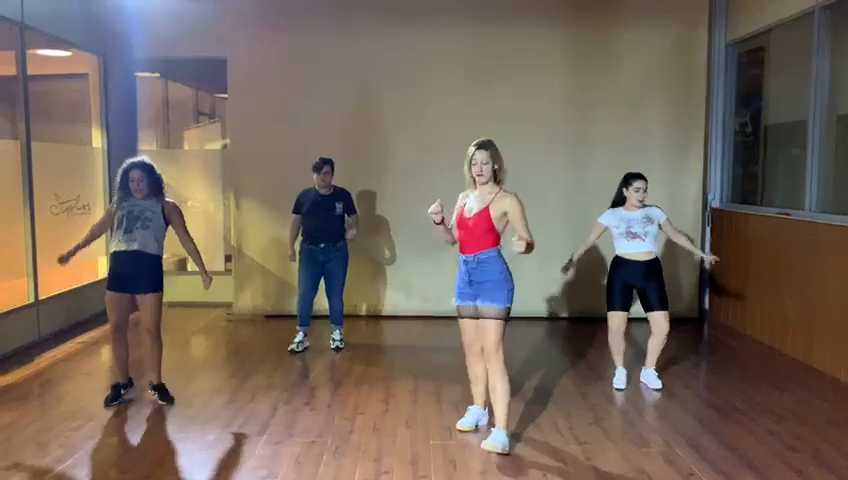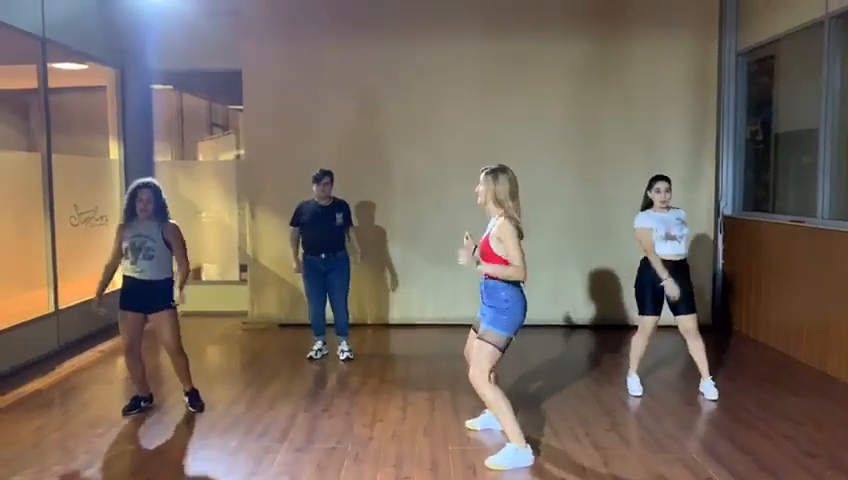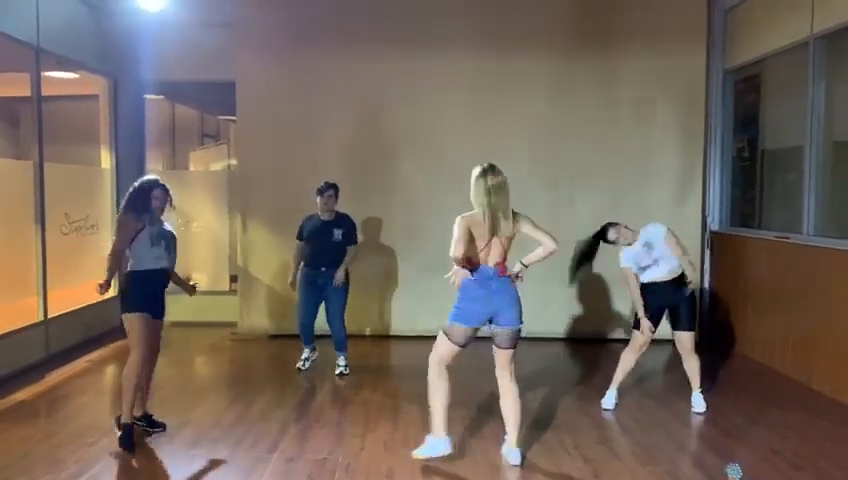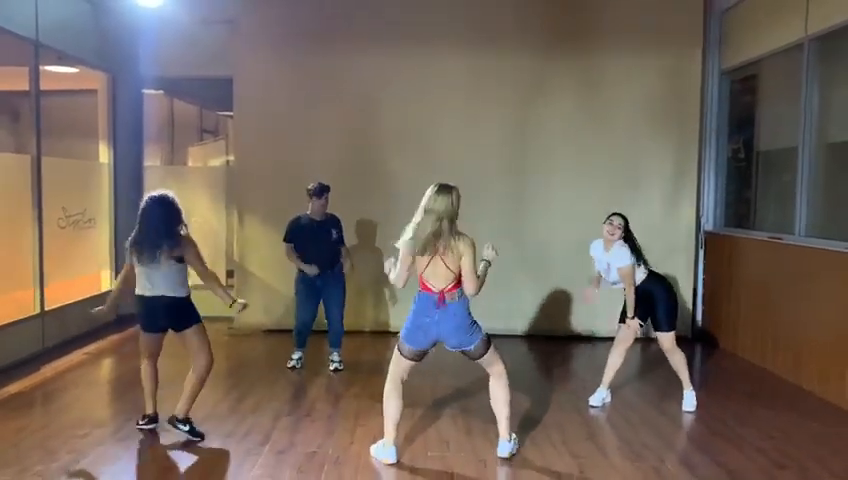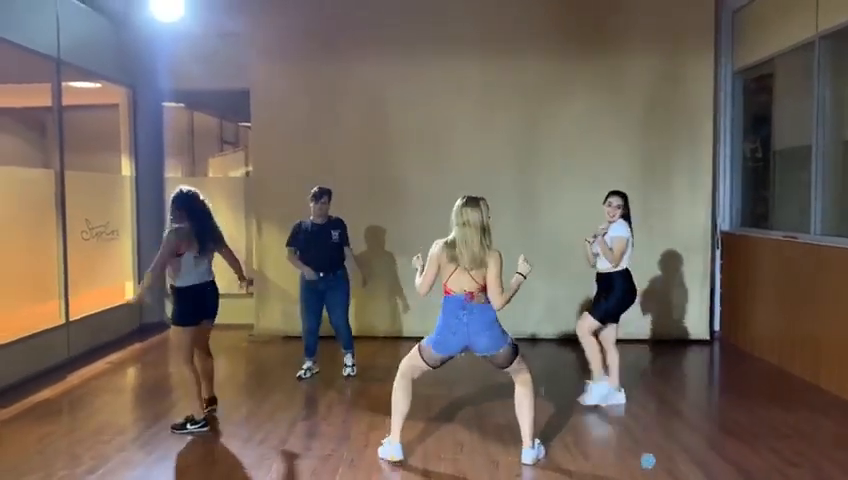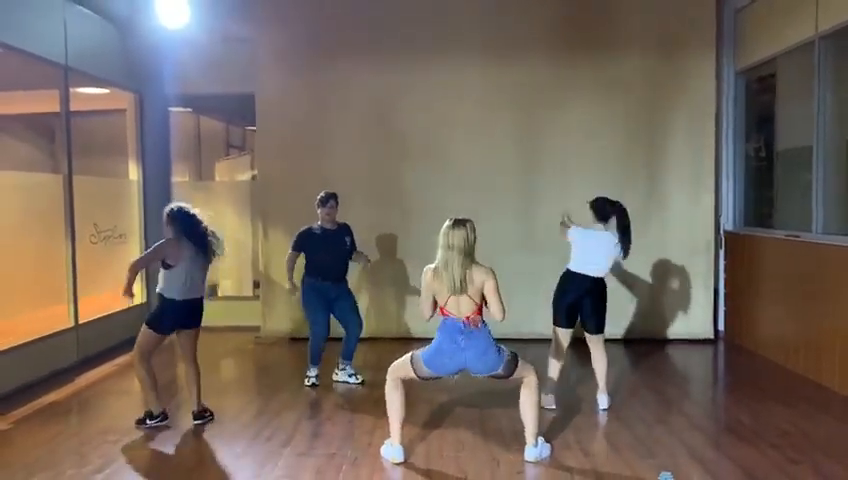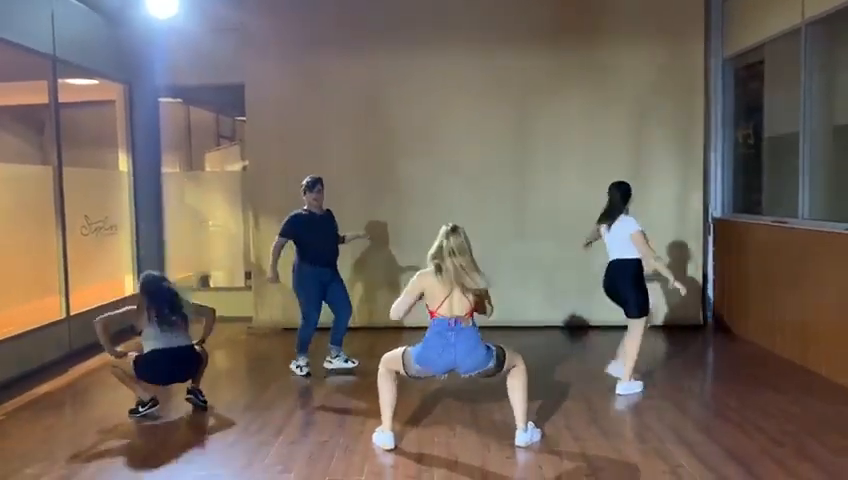
dt=0.7s
person 1, frame 1
left shoulder: (507, 200)
right shoulder: (463, 198)
left elbow: (528, 241)
right elbow: (453, 238)
left wrist: (523, 245)
right wrist: (439, 221)
left hip: (493, 278)
right hip: (466, 276)
left knee: (491, 353)
right knee: (471, 348)
left ankle: (499, 432)
right ankle: (478, 409)
person 1, frame 2
left shoulder: (504, 224)
right shoulder: (497, 222)
left elbow: (520, 272)
left wrist: (477, 263)
right wrist: (475, 253)
left hip: (504, 304)
right hip: (495, 302)
left knee: (479, 375)
right knee: (472, 354)
left ankle: (520, 448)
right ankle: (494, 414)
person 1, frame 3
left shoulder: (467, 220)
right shoulder: (515, 219)
left elbow: (457, 252)
right elbow: (551, 245)
left wrist: (461, 268)
right wrist: (521, 266)
left hip: (475, 295)
right hip: (506, 295)
left knee: (437, 364)
right knee: (505, 373)
left ankle: (438, 438)
right ankle: (512, 447)
person 1, frame 4
left shoulder: (413, 240)
right shoulder: (464, 243)
left elbow: (398, 282)
right elbow: (472, 289)
left wrist: (390, 269)
right wrist: (487, 261)
left hip: (422, 317)
right hip: (456, 320)
left knee: (395, 377)
right knee: (497, 371)
left ankle: (388, 446)
right ankle: (505, 441)
person 1, frame 5
left shoulder: (440, 248)
right shoulder: (492, 255)
left elbow: (422, 290)
right elbow: (497, 302)
left wrist: (419, 268)
right wrist: (521, 275)
left hip: (450, 327)
right hip: (484, 326)
left knee: (405, 372)
right knee: (523, 377)
left ankle: (393, 445)
right ankle: (529, 448)
person 1, frame 6
left shoulder: (430, 273)
right shoulder: (484, 273)
left elbow: (426, 313)
right elbow: (499, 315)
left hip: (445, 349)
right hip: (481, 350)
left knee: (394, 374)
right knee: (529, 376)
left ankle: (395, 447)
right ankle: (533, 446)
person 1, frame 7
left shoulder: (424, 277)
right shoulder: (475, 276)
left elbow: (395, 315)
right elbow: (487, 310)
left hip: (434, 351)
right hip: (471, 351)
left knee: (386, 365)
right knee: (517, 364)
left ankle: (385, 434)
right ankle: (523, 432)
person 2, frame 1
left shoulder: (166, 206)
right shoulder: (120, 204)
left elbow: (186, 240)
right elbow: (98, 230)
left wrist: (202, 271)
right wrist: (72, 251)
left hip: (147, 268)
right hip: (119, 268)
left knee: (151, 329)
right knee: (117, 328)
left ankle: (156, 384)
right ankle: (122, 382)
person 2, frame 2
left shoulder: (169, 228)
right shoulder: (125, 228)
left elbow: (182, 263)
right elbow: (114, 261)
left wrist: (179, 288)
right wrist: (99, 290)
left hip: (160, 290)
right hip: (131, 290)
left knee: (173, 346)
right knee: (129, 348)
left ankle: (190, 391)
right ankle: (143, 395)
person 2, frame 3
left shoulder: (164, 227)
right shoulder: (132, 220)
right elbow: (117, 251)
left wrist: (184, 284)
right wrist: (108, 279)
left hip: (156, 289)
right hip: (137, 287)
left knee: (151, 354)
right knee: (139, 354)
left ankle: (141, 413)
right ankle: (125, 421)
person 2, frame 4
left shoulder: (136, 243)
right shoulder: (181, 239)
left elbow: (125, 279)
right elbow: (204, 273)
left wrist: (109, 306)
right wrist: (230, 300)
left hip: (149, 306)
right hip: (178, 306)
left knee: (148, 358)
right knee: (204, 360)
left ankle: (150, 415)
right ankle: (180, 417)
person 2, frame 5
left shoulder: (176, 234)
right shoulder: (209, 232)
left elbow: (157, 268)
right elbow: (229, 256)
left wrist: (140, 292)
right wrist: (242, 277)
left hip: (187, 299)
right hip: (209, 294)
left knee: (185, 360)
right knee: (201, 348)
left ankle: (199, 417)
right ankle: (209, 398)
person 2, frame 6
left shoulder: (168, 246)
right shoulder: (203, 245)
left elbow: (136, 265)
right elbow: (206, 264)
left wrist: (128, 287)
left hip: (169, 308)
right hip: (194, 308)
left knee: (139, 358)
right knee: (190, 360)
left ankle: (156, 413)
right ankle: (199, 409)
person 2, frame 7
left shoulder: (138, 312)
right shoulder: (178, 306)
left elbow: (99, 323)
right elbow: (211, 314)
left wrist: (112, 351)
right wrist: (201, 341)
left hip: (157, 366)
right hip: (187, 363)
left knee: (116, 364)
right knee: (201, 354)
left ankle: (147, 399)
right ankle: (195, 390)
person 3, frame 1
left shoulder: (654, 212)
right shoulder: (611, 215)
left elbow: (675, 235)
right elbow: (590, 240)
left wrist: (701, 254)
right wrist: (572, 260)
left hip: (650, 271)
right hip: (621, 271)
left knee: (662, 328)
right knee: (615, 327)
left ankle: (648, 371)
right ankle: (620, 370)
person 3, frame 2
left shoulder: (680, 215)
right shoulder: (644, 218)
right elbow: (650, 251)
left wrist: (674, 277)
right wrist: (666, 279)
left hip: (680, 272)
right hip: (652, 273)
left knee: (691, 330)
right knee: (646, 328)
left ankle: (706, 380)
right ankle: (632, 375)
person 3, frame 3
left shoulder: (655, 231)
right shoulder: (625, 255)
left elbow: (680, 253)
right elbow: (634, 288)
left wrist: (690, 271)
right wrist: (642, 317)
left hip: (679, 290)
right hip: (650, 294)
left knee: (686, 348)
right knee: (636, 345)
left ankle: (696, 395)
right ankle: (612, 392)
person 3, frame 4
left shoulder: (621, 253)
right shoulder: (596, 246)
left elbow: (629, 287)
right elbow: (599, 273)
left wrist: (631, 317)
right wrist: (594, 286)
left hip: (658, 292)
right hip: (637, 295)
left knee: (668, 346)
right knee: (621, 342)
left ankle: (688, 391)
right ankle: (603, 390)
person 3, frame 5
left shoulder: (621, 228)
right shoulder: (602, 227)
left elbow: (613, 260)
right elbow: (592, 262)
left wrist: (600, 239)
right wrist: (590, 242)
left hip: (619, 287)
right hip: (605, 286)
left knee: (583, 328)
right knee: (607, 340)
left ankle: (599, 381)
right ankle: (614, 390)
person 3, frame 6
left shoulder: (577, 232)
right shoulder: (616, 241)
left elbow: (566, 230)
left wrist: (566, 223)
left hip: (568, 285)
right hip: (594, 290)
left knee: (559, 343)
right knee: (596, 344)
left ankle: (548, 394)
right ankle: (603, 395)
person 3, frame 7
left shoulder: (605, 222)
right shoulder: (629, 223)
left elbow: (594, 234)
right elbow: (647, 253)
left wrist: (588, 241)
right wrist: (672, 278)
left hip: (612, 275)
right hip: (628, 274)
left knee: (637, 322)
right knee: (638, 328)
left ankle: (619, 362)
right ankle: (625, 381)
person 4, frame 1
left shoulder: (343, 195)
right shoulder: (304, 196)
left elbow: (353, 216)
right elbow: (296, 221)
left wrist: (353, 228)
right wrist: (291, 246)
left hip: (336, 252)
right hip: (309, 251)
left knee: (335, 295)
right knee: (305, 294)
left ankle: (336, 333)
right ankle: (301, 335)
person 4, frame 2
left shoulder: (341, 206)
right shoulder: (303, 208)
left elbow: (349, 229)
right elbow: (294, 234)
left wrist: (356, 249)
right wrist: (295, 258)
left hip: (337, 261)
right hip: (311, 263)
left knee: (340, 304)
right knee: (315, 305)
left ankle: (343, 344)
right ankle: (319, 343)
person 4, frame 3
left shoulder: (345, 222)
right shoulder: (308, 222)
left elbow: (351, 249)
right elbow: (299, 247)
left wrist: (342, 268)
right wrist: (293, 273)
left hip: (334, 276)
right hip: (309, 275)
left knee: (336, 319)
right knee: (304, 318)
left ankle: (341, 359)
right ankle: (309, 350)
person 4, frame 4
left shoulder: (334, 222)
right shoulder: (297, 224)
left elbow: (340, 245)
right elbow: (289, 251)
left wrist: (346, 258)
right wrist: (303, 266)
left hip: (333, 277)
right hip: (307, 278)
left knee: (335, 317)
right knee: (304, 319)
left ankle: (335, 355)
right ankle: (297, 353)
person 4, frame 5
left shoulder: (338, 224)
right shoulder: (300, 227)
left elbow: (347, 250)
right elbow: (290, 254)
left wrist: (357, 271)
right wrist: (304, 268)
left hip: (336, 280)
right hip: (311, 282)
left knee: (340, 321)
right knee: (310, 325)
left ankle: (349, 357)
right ankle: (310, 363)
person 4, frame 6
left shoulder: (345, 230)
right shoulder: (307, 233)
left elbow: (352, 252)
right elbow: (292, 256)
left wrist: (362, 258)
right wrist: (290, 280)
left hip: (340, 288)
right hip: (315, 289)
left knee: (355, 326)
right knee: (320, 331)
left ankle: (344, 369)
right ankle: (312, 371)
person 4, frame 7
left shoulder: (328, 215)
right shoulder: (296, 219)
right elbow: (279, 243)
left wrist: (354, 236)
right wrist: (273, 268)
left hip: (331, 273)
right hip: (307, 274)
left knee: (345, 310)
right knee: (311, 318)
left ankle: (334, 356)
right ankle: (300, 360)
